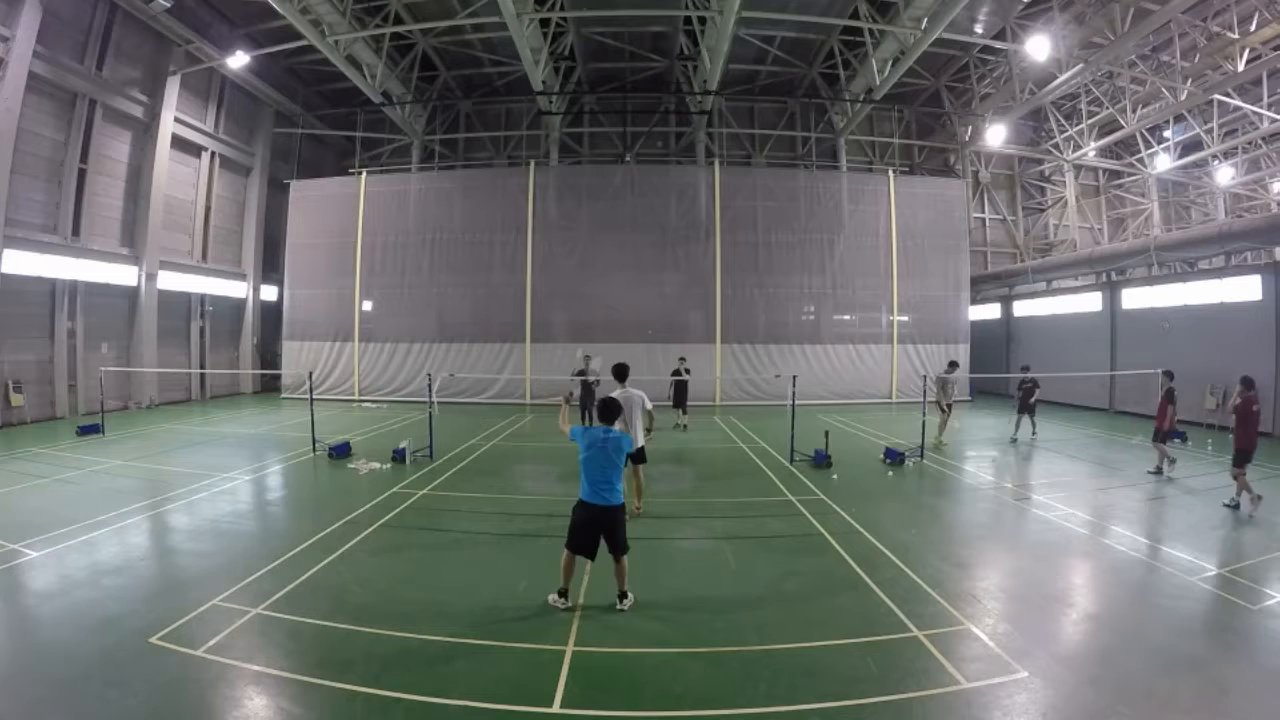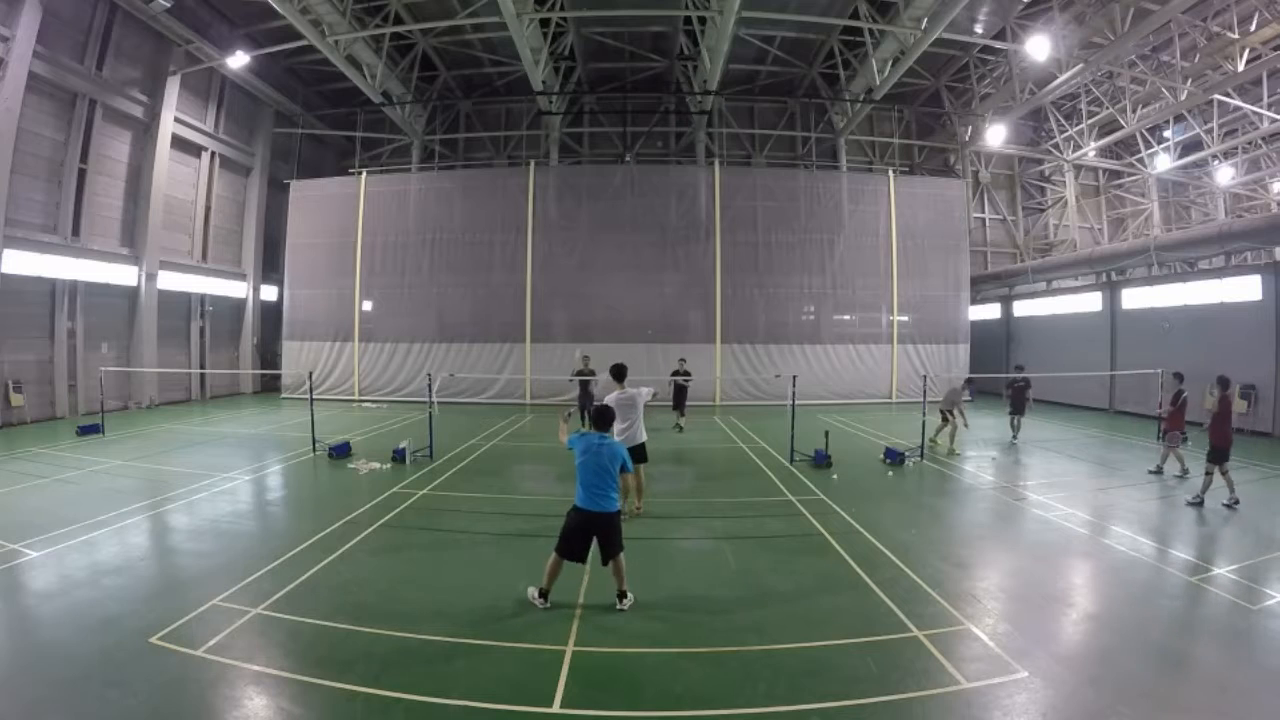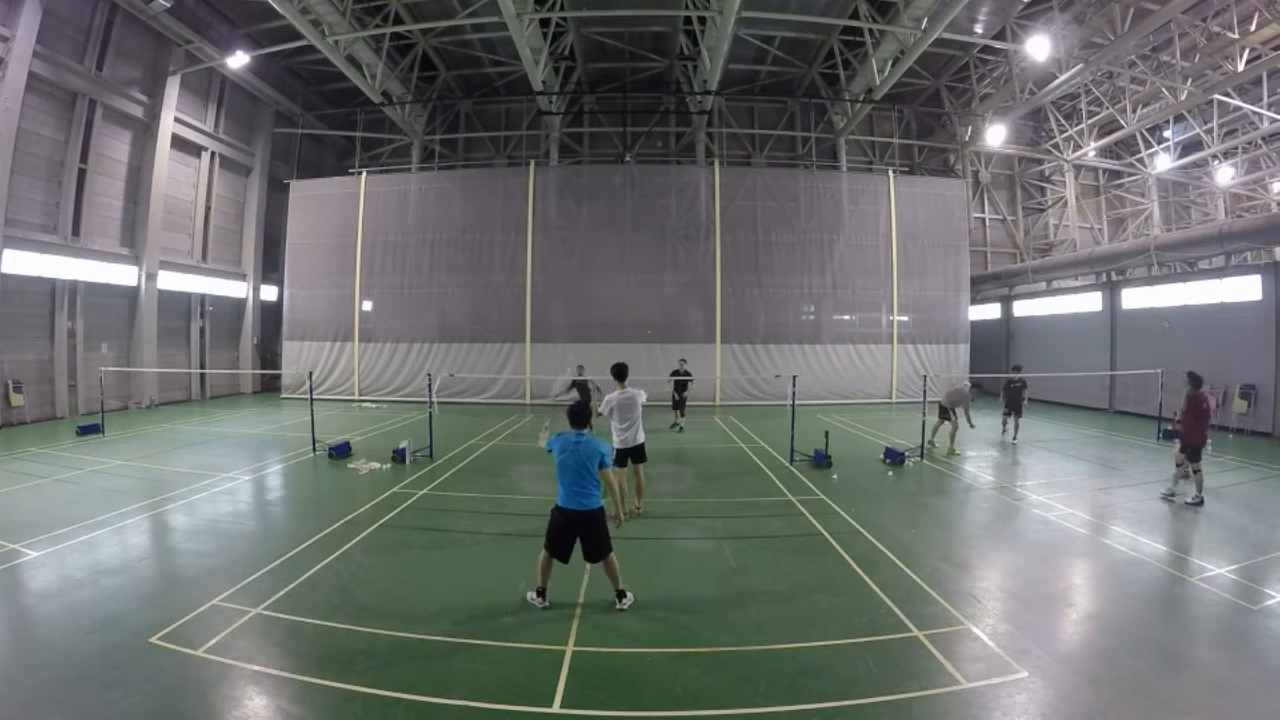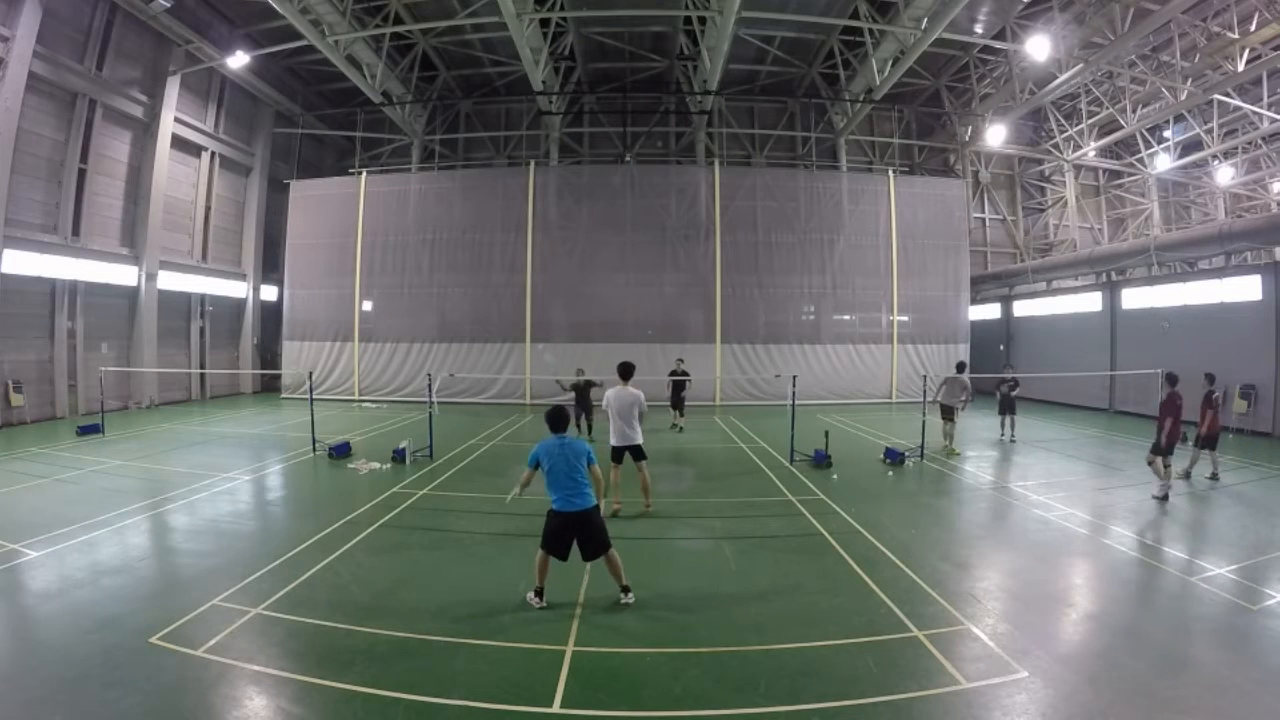
dt=0.4s
person 1, frame 1
left shoulder: (585, 434)
right shoulder: (624, 439)
left elbow: (563, 425)
left wrist: (565, 404)
left hip: (587, 505)
right hip: (614, 506)
left knee: (570, 550)
right knee: (619, 553)
left ankle: (562, 595)
right ankle: (623, 596)
person 1, frame 2
left shoulder: (581, 441)
right shoulder: (620, 450)
left elbow: (562, 437)
left wrist: (563, 420)
right wrist: (623, 506)
left hip: (582, 511)
right hip: (610, 512)
left knee: (559, 553)
right knee: (616, 554)
left ankle: (542, 595)
right ankle: (622, 596)
person 1, frame 3
left shoulder: (557, 441)
right shoulder: (599, 446)
left elbow: (543, 443)
right elbow: (610, 481)
left wrist: (544, 431)
right wrist: (618, 509)
left hip: (564, 510)
right hip: (592, 510)
left knee: (548, 552)
right knee: (606, 554)
left ankle: (540, 594)
right ankle: (621, 596)
person 1, frame 4
left shoulder: (540, 449)
right shoulder: (582, 446)
left elbow: (526, 481)
right elbow: (598, 478)
left wrist: (519, 489)
right wrist: (597, 501)
left hip: (560, 512)
right hip: (588, 509)
left knee: (545, 551)
right knee: (607, 551)
left ankle: (538, 594)
right ankle: (625, 591)
